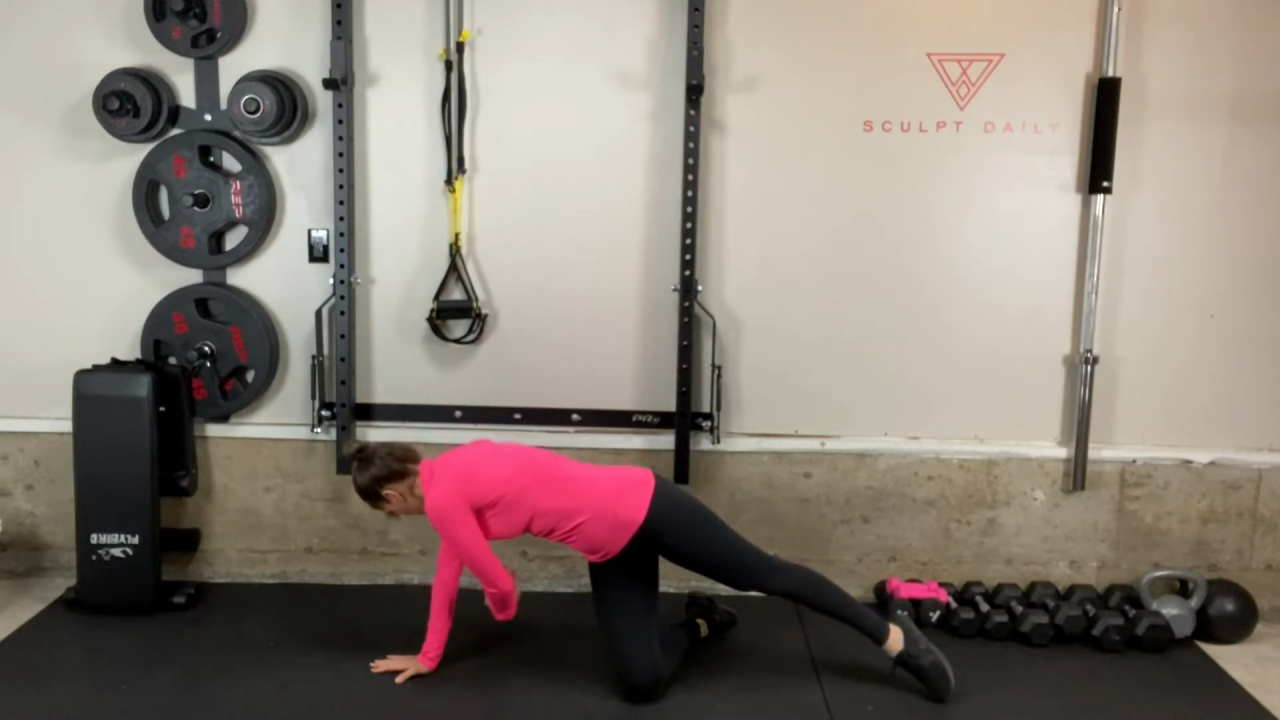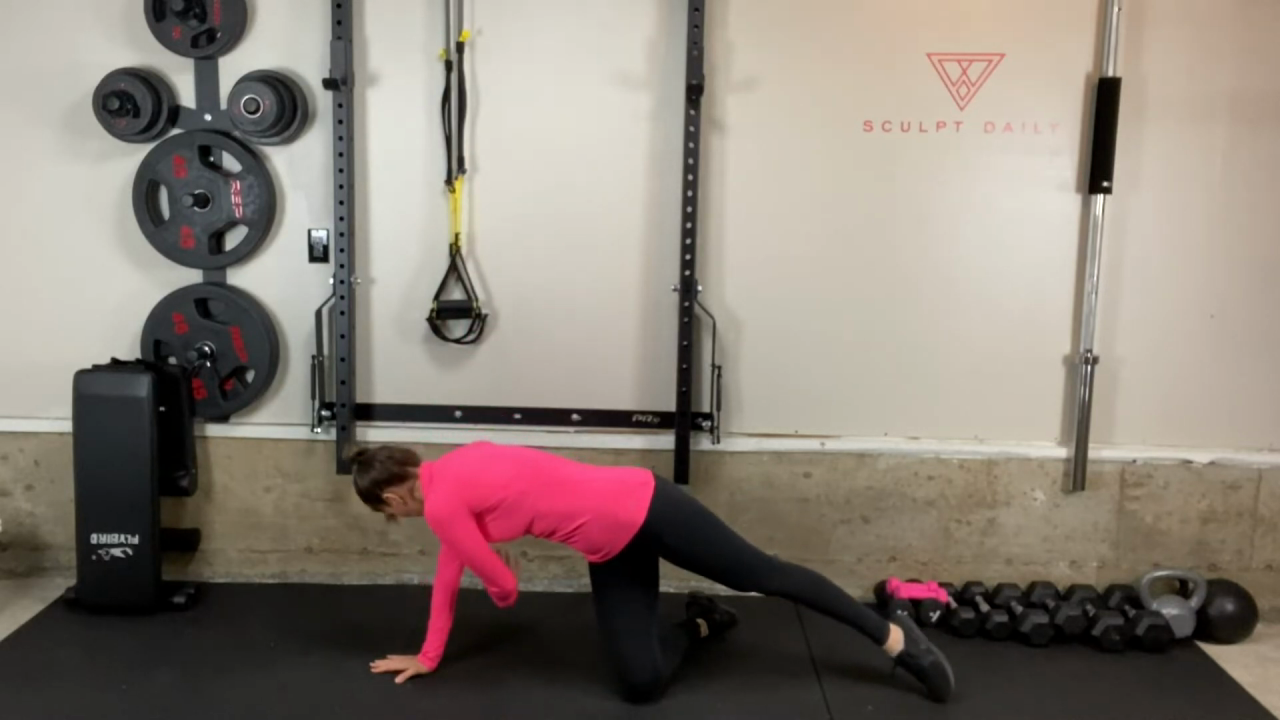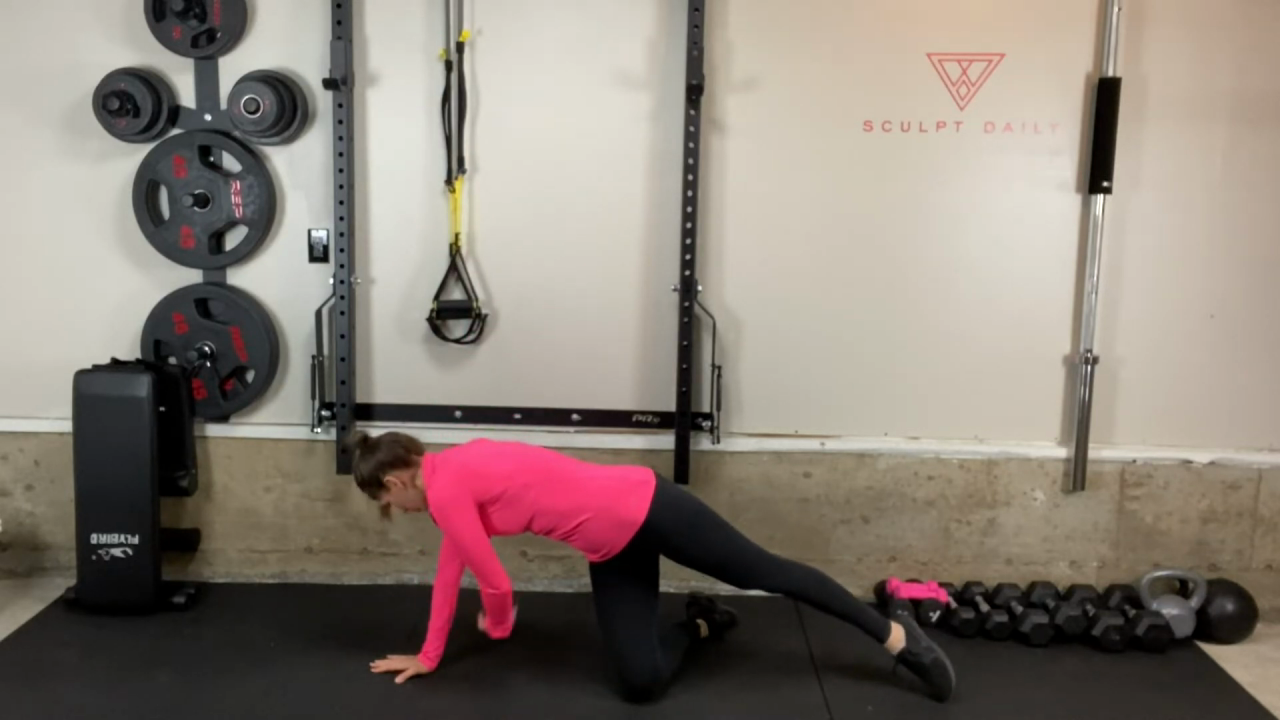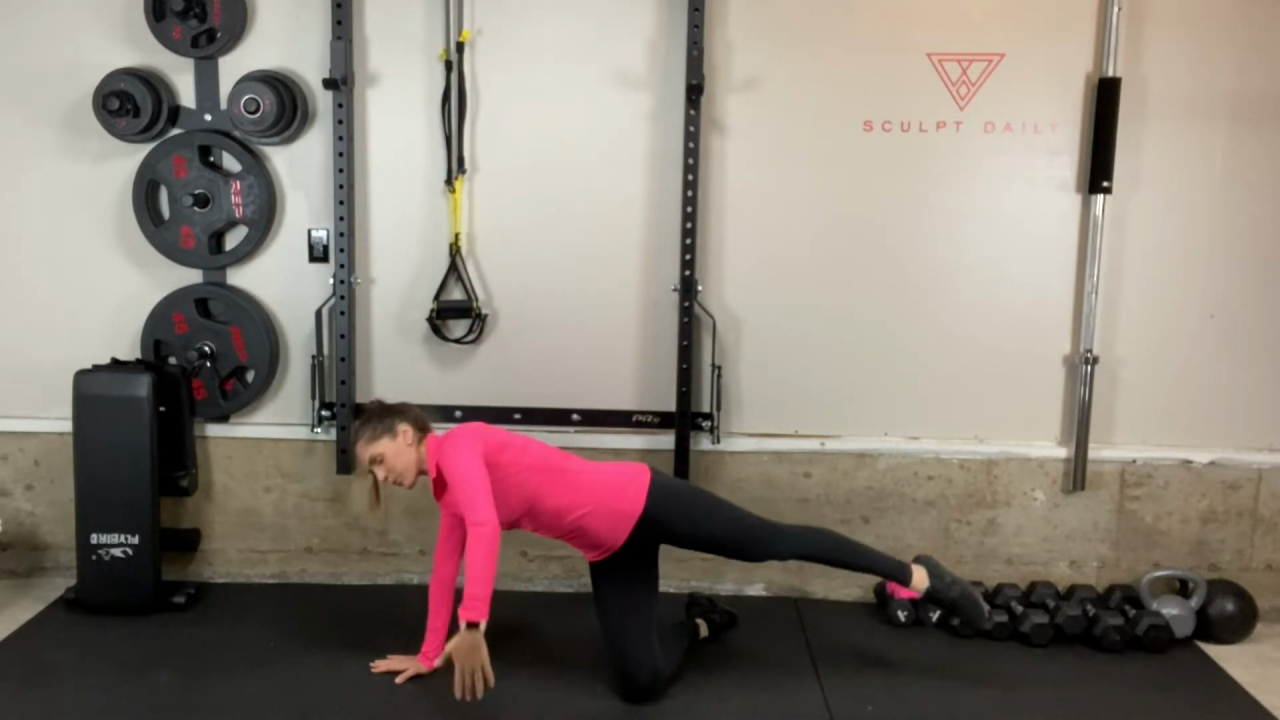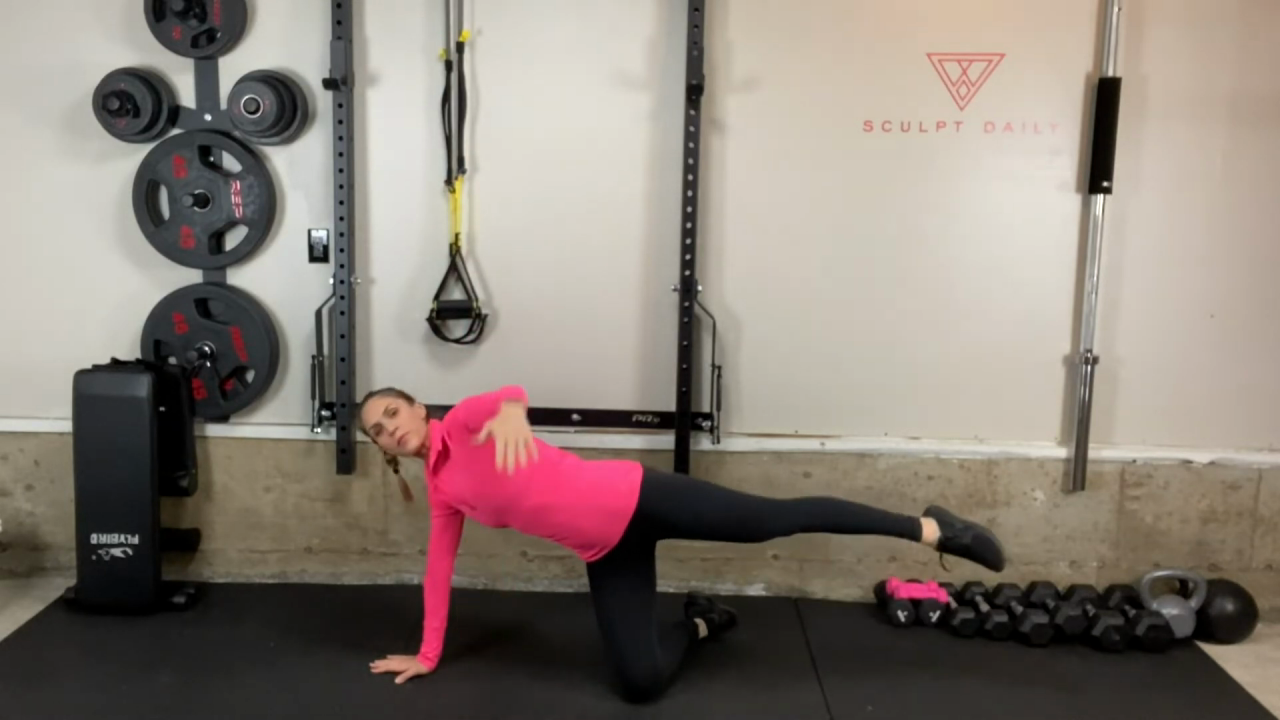
dt=0.4s
person 1, frame 1
left shoulder: (443, 497)
right shoulder: (454, 475)
left elbow: (498, 586)
right elbow: (448, 572)
left wrist: (504, 608)
right wrist: (427, 656)
left hip: (641, 508)
right hip: (611, 550)
left knee: (765, 575)
right knee: (641, 683)
left ankle: (894, 638)
right ankle: (698, 624)
person 1, frame 2
left shoulder: (442, 504)
right shoulder: (454, 474)
left elbow: (501, 583)
right elbow: (449, 574)
left wrist: (504, 592)
right wrist: (427, 656)
left hip: (642, 508)
right hip: (611, 549)
left knee: (765, 575)
right knee: (641, 683)
left ankle: (894, 637)
right ankle: (697, 623)
person 1, frame 3
left shoulder: (446, 491)
right shoulder: (457, 473)
left elbow: (496, 586)
right elbow: (449, 571)
left wrist: (500, 623)
right wrist: (428, 656)
left hip: (642, 506)
right hip: (612, 549)
left knee: (766, 573)
right knee: (641, 683)
left ankle: (896, 636)
right ankle: (698, 624)
person 1, frame 4
left shoulder: (457, 445)
right shoulder: (448, 491)
left elbow: (486, 533)
right elbow: (445, 567)
left wrist: (472, 628)
right wrist: (428, 653)
left hip: (640, 501)
right hip: (610, 549)
left knee: (777, 542)
right knee: (642, 681)
left ankle: (918, 578)
right ankle: (697, 623)
person 1, frame 5
left shoulder: (464, 423)
right shoulder: (441, 488)
left elbow: (510, 391)
right elbow: (440, 566)
left wrist: (509, 413)
right wrist: (427, 654)
left hip: (632, 498)
right hip: (606, 548)
left knee: (778, 517)
right knee: (639, 683)
left ankle: (929, 528)
right ankle: (697, 623)
